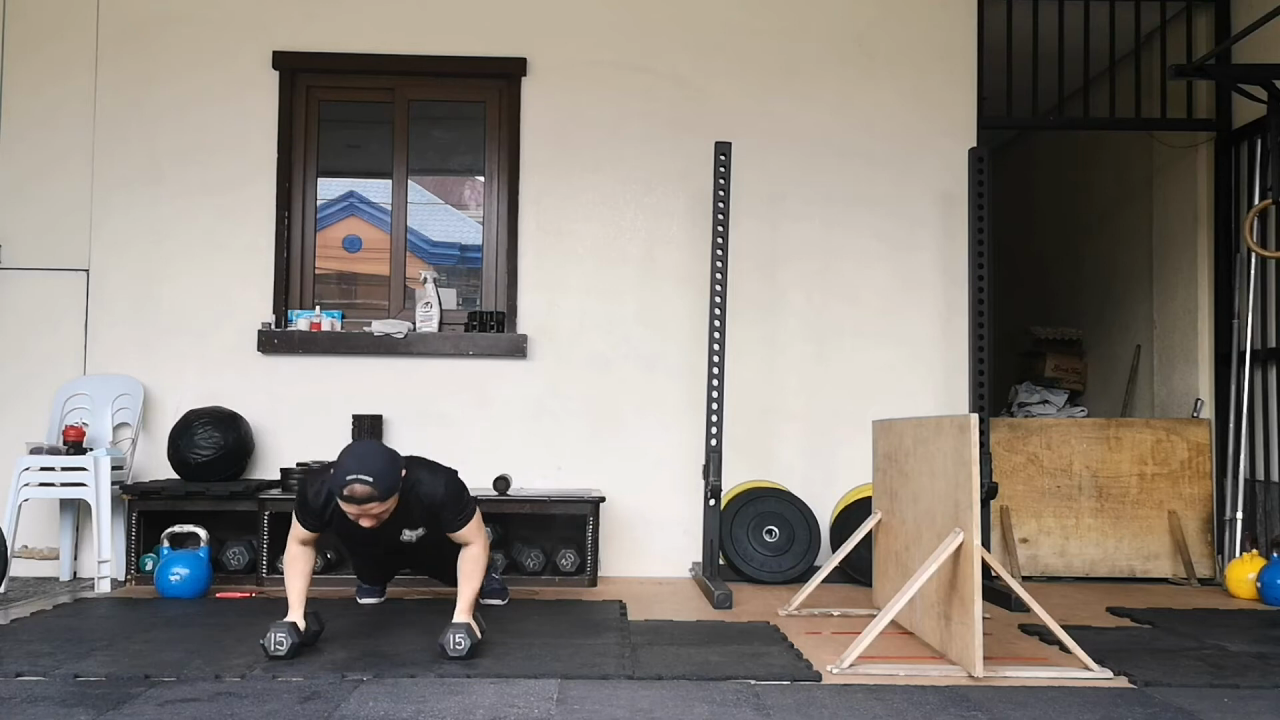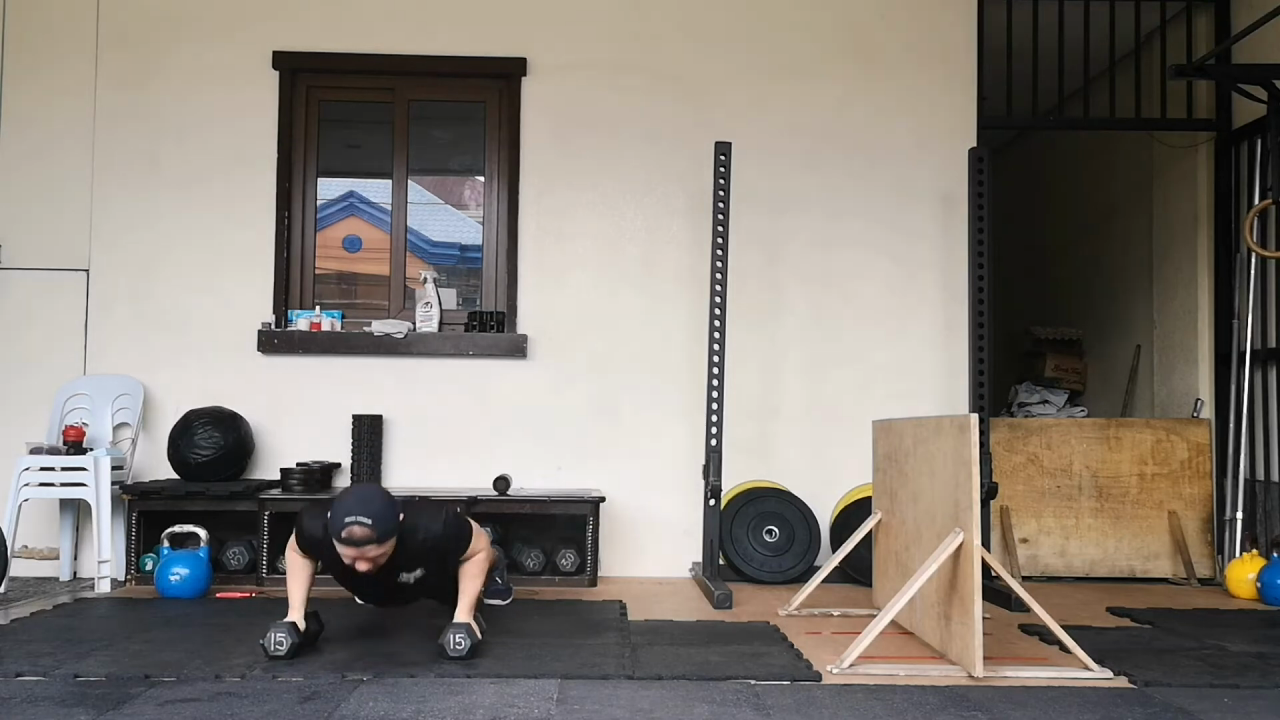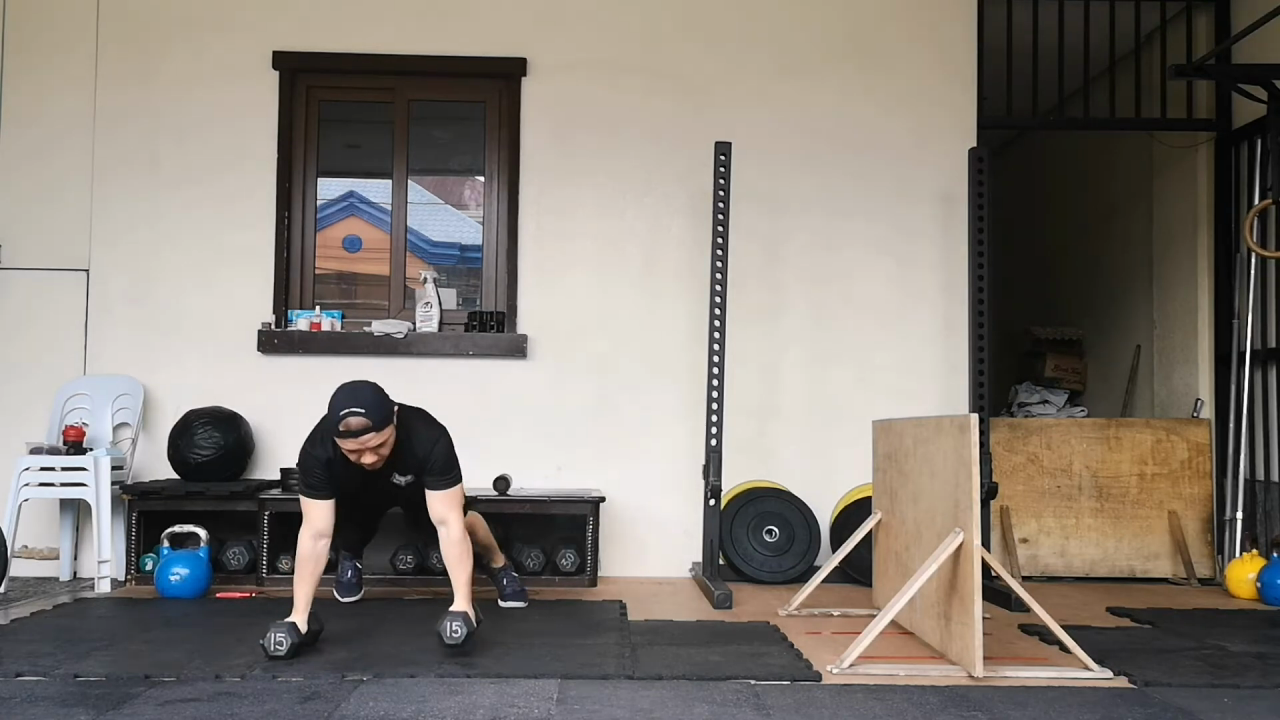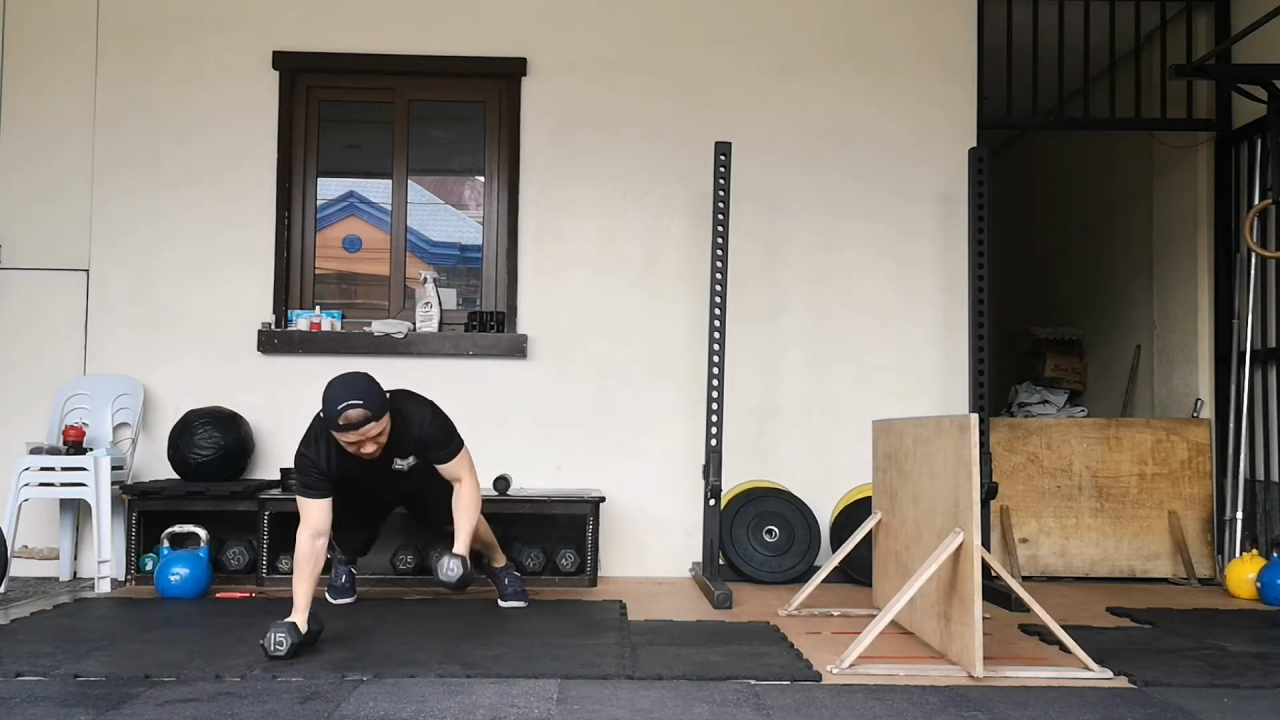
dt=0.7s
person 1, frame 1
left shoulder: (436, 487)
right shoulder: (319, 493)
left elbow: (474, 542)
right elbow: (300, 544)
left wrist: (463, 614)
right wrist: (295, 613)
left hip: (432, 544)
left ankle: (485, 573)
person 1, frame 2
left shoulder: (434, 526)
right shoulder: (316, 526)
left elbow: (478, 551)
right elbow: (298, 551)
left wrist: (464, 614)
right wrist: (296, 612)
left ankle: (493, 561)
person 1, frame 3
left shoulder: (427, 437)
right shoulder: (318, 451)
left elbow: (448, 524)
right elbow: (316, 535)
left wrist: (462, 603)
right wrist: (299, 616)
left hip: (417, 483)
left ankle: (498, 566)
right ankle: (350, 557)
person 1, frame 4
left shoulder: (421, 417)
right shoulder: (314, 451)
left elbow: (464, 480)
right elbow: (313, 535)
left wrist: (461, 549)
right wrist: (299, 615)
left hip: (419, 476)
left knee: (464, 515)
left ankle: (499, 565)
right ankle: (344, 561)
